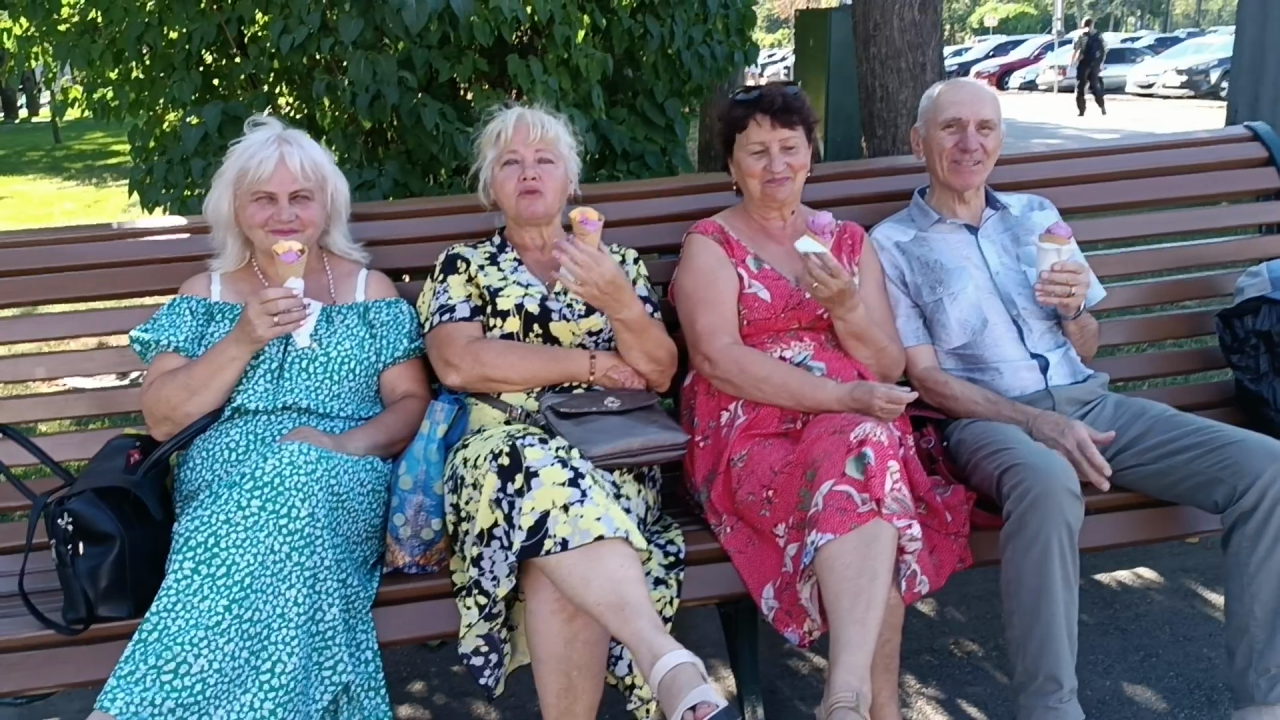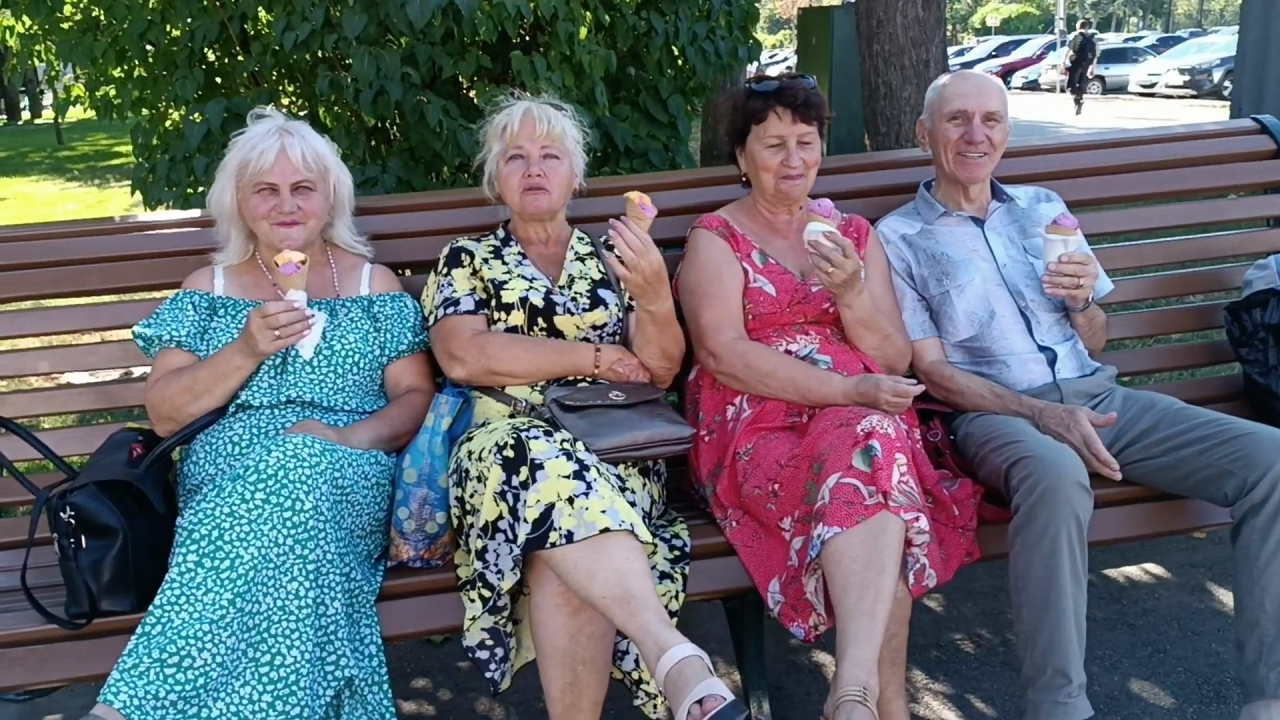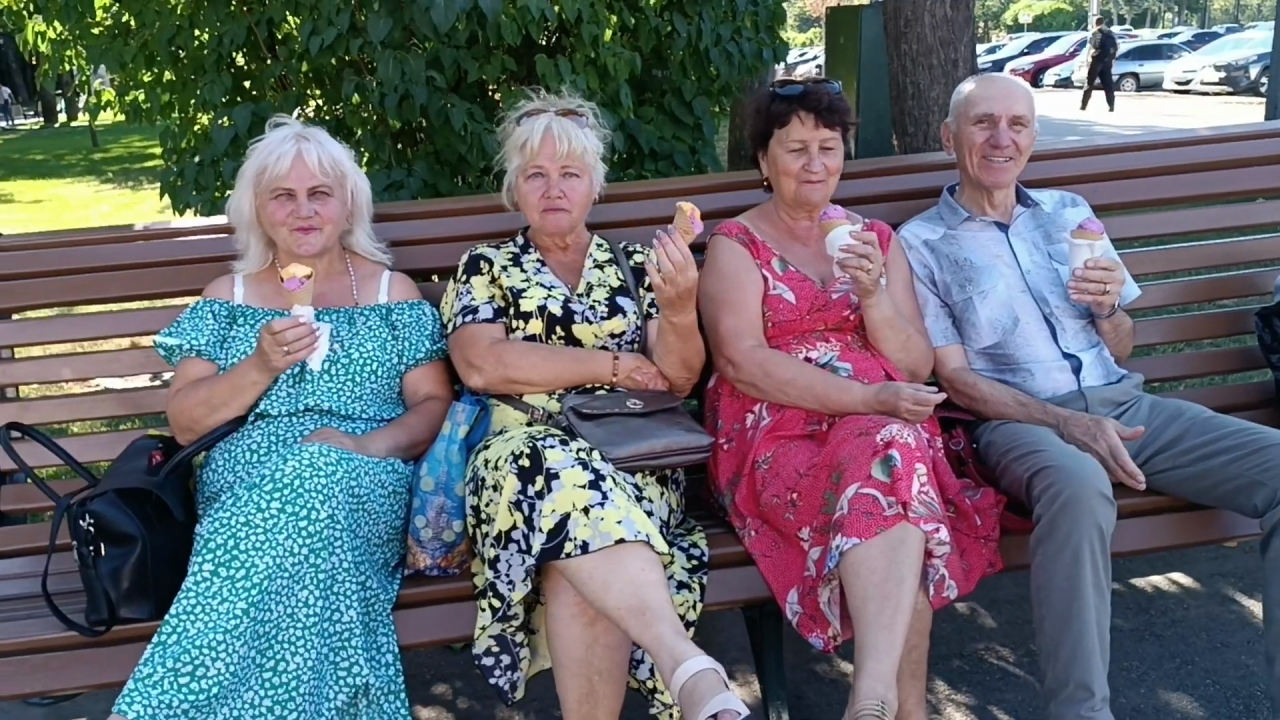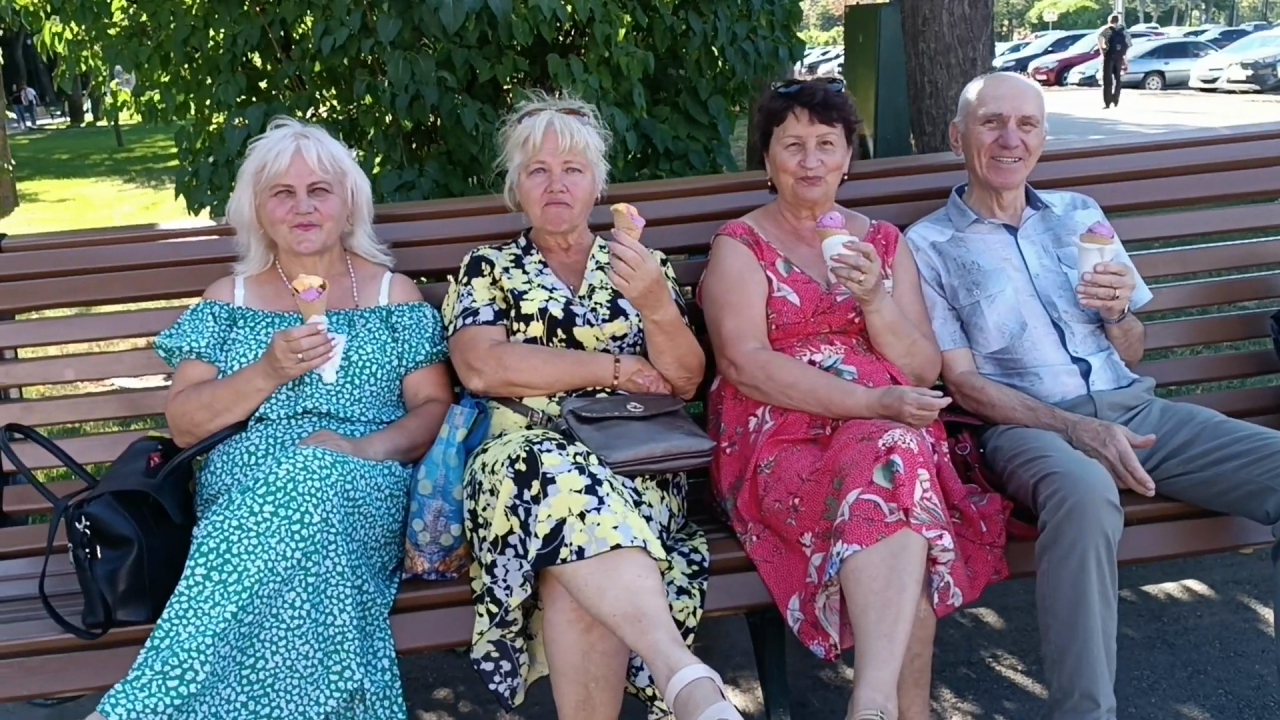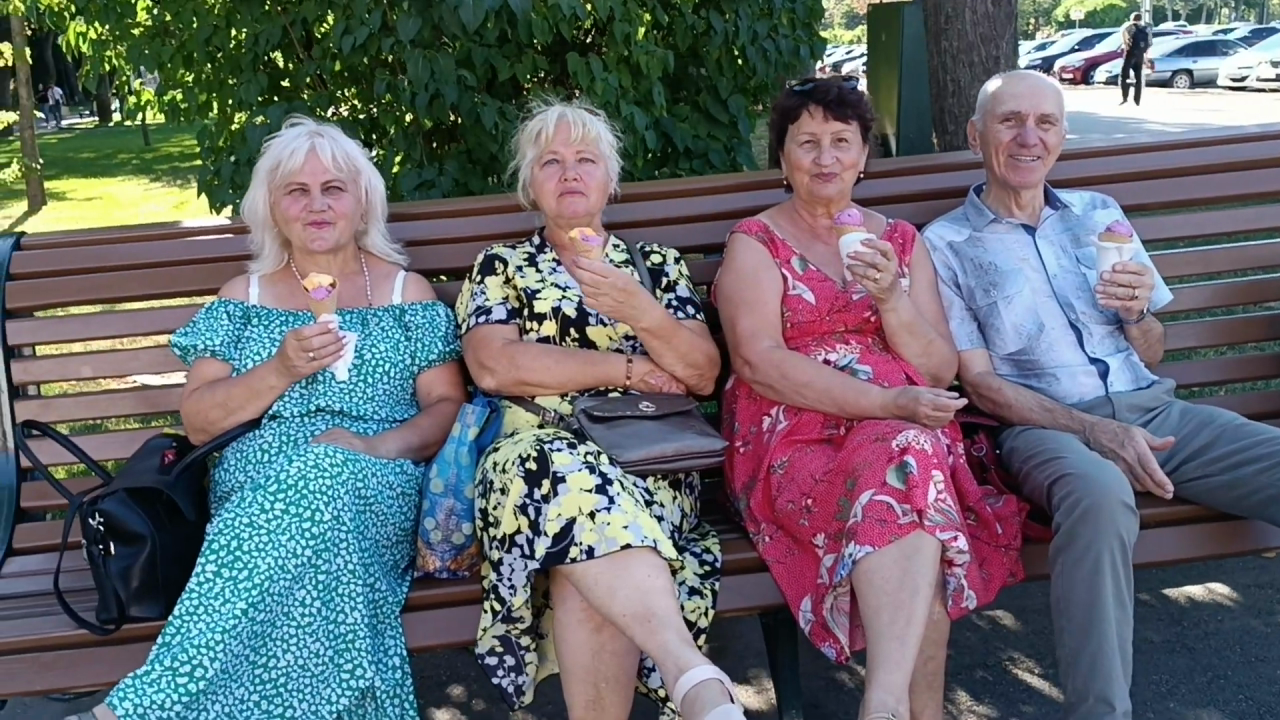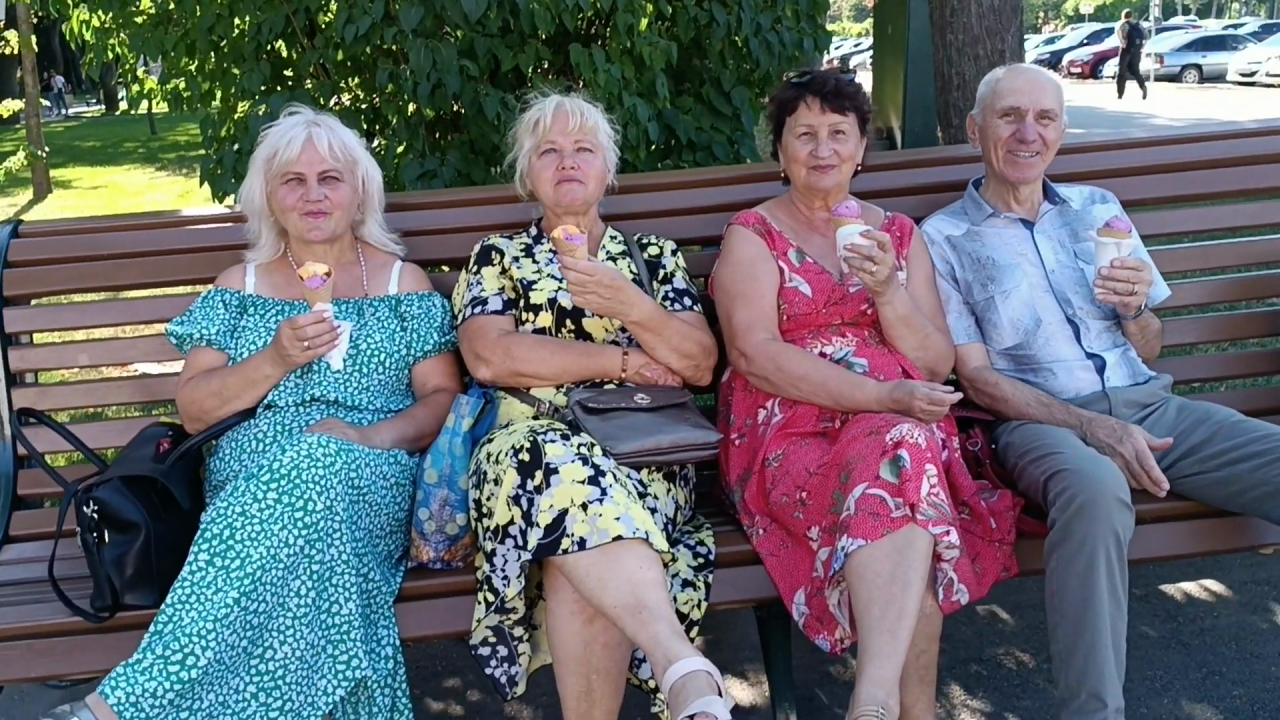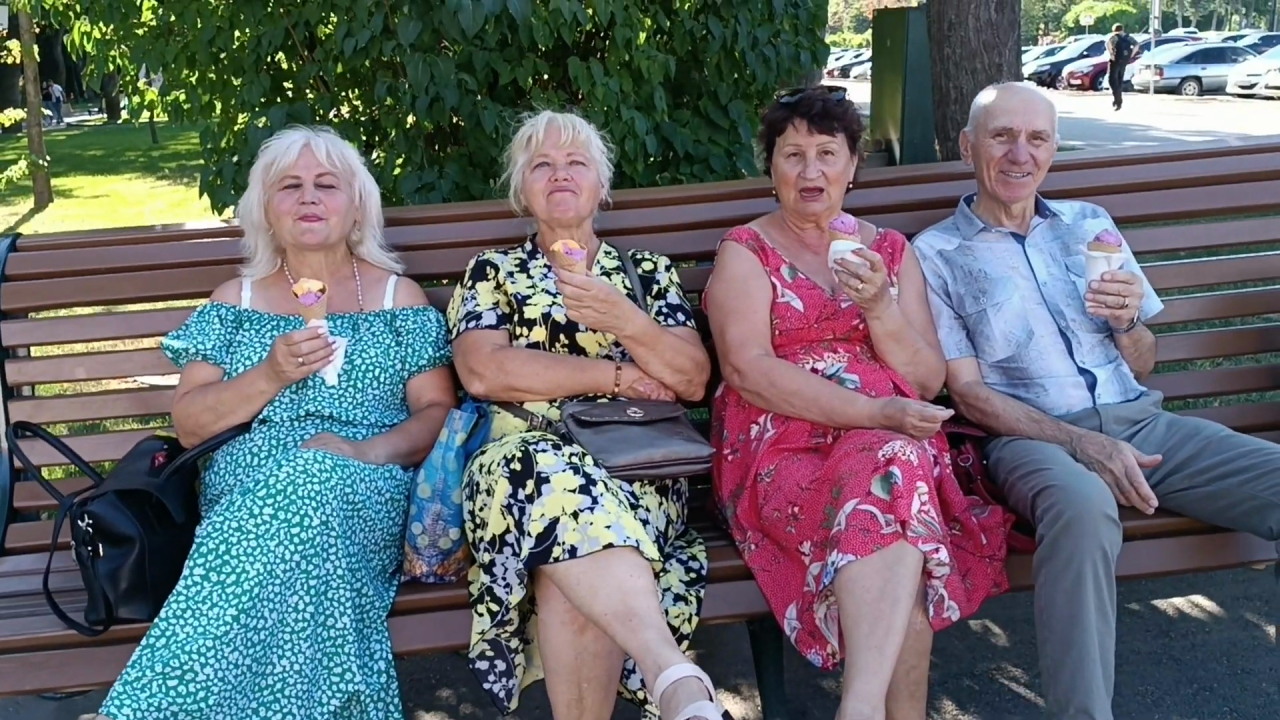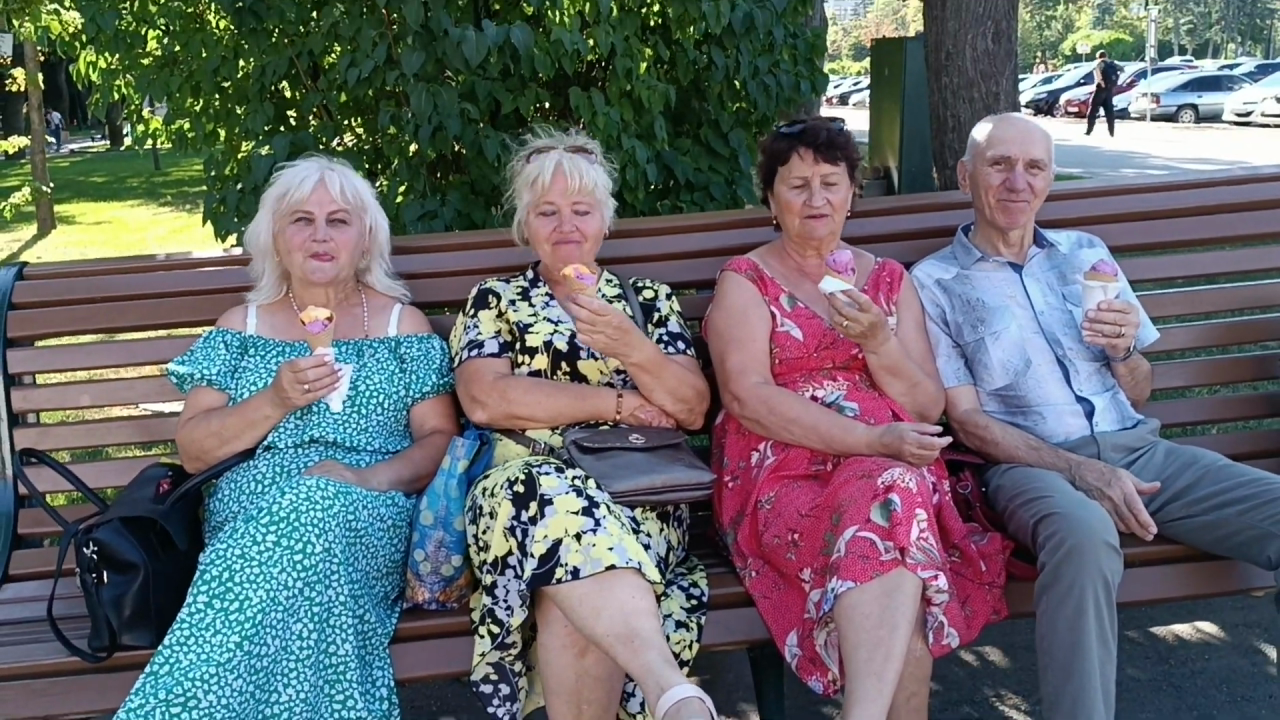
dt=0.4s
person 1, frame 1
left shoulder: (1037, 214)
right shoulder: (892, 244)
right elbow: (927, 377)
left wrist: (1075, 311)
right wrist: (1037, 422)
left hip: (1090, 402)
right hip: (987, 419)
right knee: (1049, 486)
person 1, frame 2
left shoulder: (1044, 207)
right shoulder: (899, 238)
right elbow: (933, 370)
left wrist: (1081, 303)
right wrist: (1044, 414)
left hip: (1097, 395)
right hip: (995, 412)
right knee: (1056, 476)
person 1, frame 3
left shoulder: (1069, 211)
right shoulder: (921, 243)
right elbow: (955, 377)
left wrist: (1108, 309)
right wrist: (1068, 422)
left hip: (1124, 403)
right hip: (1018, 420)
right knee: (1078, 486)
person 1, frame 4
left shoulder: (1080, 213)
right shoulder: (929, 245)
right elbow: (963, 382)
left wrist: (1118, 313)
right wrist: (1076, 428)
left hip: (1134, 407)
right hip: (1027, 424)
right knee: (1084, 492)
person 1, frame 5
left shoulder: (1099, 213)
right shoulder: (946, 244)
right elbow: (979, 383)
left wrist: (1136, 314)
right wrist: (1094, 430)
left hip: (1153, 409)
right hip: (1044, 425)
right knee: (1100, 494)
person 1, frame 6
left shoulder: (1098, 207)
right shoulder: (944, 238)
right elbow: (976, 377)
left wrist: (1135, 309)
right wrist: (1092, 426)
left hip: (1149, 404)
right hip: (1041, 420)
right knee: (1095, 489)
person 1, frame 7
left shoulder: (1090, 223)
right shoulder: (936, 254)
right elbow: (969, 392)
left wrist: (1126, 323)
right wrist: (1083, 443)
left hip: (1140, 421)
right hip: (1032, 436)
right knee: (1083, 505)
person 1, frame 8
left shoulder: (1087, 252)
right shoulder: (934, 282)
left elbow: (1137, 395)
right elbow: (968, 420)
left wrist: (1124, 351)
right wrist: (1082, 470)
left hip: (1137, 449)
right hip: (1031, 464)
right knee: (1084, 534)
person 2, frame 1
left shoulder: (850, 238)
right shoulder: (711, 243)
left elbow: (888, 367)
right elbow: (718, 360)
left wrist: (843, 306)
right wrist: (842, 395)
left hip: (853, 420)
right hip: (751, 429)
left knee: (862, 452)
right knee: (863, 457)
person 2, frame 2
left shoulder: (855, 233)
right shoulder: (716, 237)
left elbow: (894, 360)
right elbow: (723, 355)
left wrist: (851, 293)
right wrist: (847, 390)
left hip: (863, 413)
right hip: (757, 424)
left knee: (869, 445)
right knee: (869, 452)
person 2, frame 3
left shoulder: (877, 237)
right shoulder: (735, 244)
left elbow: (916, 367)
right elbow: (743, 363)
left wrist: (872, 294)
right wrist: (868, 398)
left hip: (882, 422)
right hip: (776, 432)
left knee: (891, 453)
right knee: (890, 465)
person 2, frame 4
left shoulder: (883, 240)
right shoulder: (739, 245)
left elbow: (922, 370)
right elbow: (746, 366)
left wrist: (874, 300)
right wrist: (873, 403)
left hip: (887, 426)
right hip: (779, 437)
left knee: (892, 456)
right knee: (894, 474)
person 2, frame 5
left shoulder: (901, 239)
right shoulder: (754, 243)
left elbow: (940, 371)
right elbow: (760, 364)
left wrist: (890, 299)
right wrist: (887, 404)
left hip: (903, 428)
right hip: (794, 437)
left knee: (905, 459)
right knee: (907, 473)
person 2, frame 6
left shoulder: (898, 232)
right shoulder: (752, 235)
left elbow: (936, 365)
right elbow: (755, 356)
left wrist: (887, 292)
right wrist: (882, 396)
left hip: (897, 420)
right hip: (790, 431)
left knee: (902, 449)
right knee: (900, 454)
person 2, frame 7
left shoulder: (891, 249)
right shoulder: (745, 251)
left elbow: (928, 381)
right elbow: (748, 372)
left wrist: (879, 307)
right wrist: (876, 413)
left hip: (891, 437)
right hip: (782, 445)
left knee: (888, 469)
right knee: (893, 478)
person 2, frame 8
left shoulder: (889, 278)
right shoulder: (744, 280)
left elbow: (927, 408)
right elbow: (748, 399)
left wrist: (877, 340)
right wrist: (872, 441)
left hip: (887, 464)
right hip: (783, 473)
left knee: (892, 496)
right knee: (892, 511)
person 3, frame 1
left shoulder: (617, 262)
right shoulder: (463, 266)
left elbow: (658, 372)
right elbow: (458, 364)
left wrist: (620, 304)
right wrist: (590, 362)
right hip: (505, 451)
right knee: (537, 474)
right ankle: (672, 669)
person 3, frame 2
left shoulder: (615, 256)
right shoulder: (466, 259)
left elbow: (661, 368)
right elbow: (462, 358)
left wrist: (653, 295)
right wrist: (594, 356)
right hip: (509, 446)
left knee: (565, 563)
right knee: (544, 468)
right ankle: (679, 664)
person 3, frame 3
left shoulder: (635, 264)
right shoulder: (485, 266)
left elbow: (679, 378)
right elbow: (481, 365)
left wrist: (681, 308)
right wrist: (614, 366)
right hip: (526, 453)
left knee: (581, 556)
right knee: (560, 477)
person 3, frame 4
left shoulder: (637, 263)
right shoulder: (487, 267)
left elbow: (684, 380)
right elbow: (482, 368)
left wrist: (656, 306)
right wrist: (615, 368)
right hip: (525, 455)
left knee: (578, 540)
right knee: (557, 480)
person 3, frame 5
left shoulder: (656, 263)
right shoulder: (500, 266)
left elbow: (703, 375)
right elbow: (495, 367)
left wrist: (640, 312)
right wrist: (629, 368)
right hip: (540, 455)
left knee: (589, 576)
right knee: (569, 480)
person 3, frame 6
left shoulder: (654, 254)
right shoulder: (497, 256)
left elbow: (699, 365)
right elbow: (490, 358)
left wrist: (630, 306)
right wrist: (623, 360)
right hip: (534, 445)
left knee: (581, 541)
right knee: (561, 469)
person 3, frame 7
left shoulder: (648, 270)
right shoulder: (492, 271)
left elbow: (694, 380)
right elbow: (484, 373)
left wrist: (624, 321)
right wrist: (616, 375)
right hip: (527, 459)
right knee: (552, 479)
person 3, frame 8
left shoulder: (649, 299)
right shoulder: (494, 300)
left elbow: (693, 408)
right elbow: (485, 401)
left wrist: (631, 349)
right wrist: (616, 402)
right hip: (529, 487)
left knee: (573, 597)
right knee: (552, 503)
person 4, frame 1
left shoulder: (371, 290)
right shoulder: (204, 295)
left elbow: (412, 403)
right elbow: (161, 418)
left wrist: (347, 445)
right wrist: (244, 340)
left hip: (342, 482)
right hip: (225, 479)
left knee: (295, 483)
right knee: (284, 517)
person 4, frame 2
left shoulder: (373, 283)
right shoulder: (207, 289)
left elbow: (417, 397)
right elbow: (165, 415)
left wrist: (351, 438)
right wrist: (247, 350)
left hip: (344, 474)
right hip: (228, 473)
left knee: (301, 470)
right knee: (287, 508)
person 4, frame 3
left shoulder: (393, 291)
right shoulder: (227, 297)
left elbow: (435, 405)
right elbow: (184, 423)
left wrist: (370, 445)
right wrist: (262, 365)
left hip: (364, 484)
right hip: (246, 482)
left knee: (316, 481)
right knee: (303, 511)
person 4, frame 4
left shoulder: (393, 293)
right shoulder: (227, 299)
left elbow: (435, 408)
right elbow: (184, 425)
left wrist: (368, 447)
right wrist: (270, 370)
left hip: (362, 488)
right hip: (246, 487)
left knee: (312, 483)
right knee: (303, 500)
person 4, frame 5
left shoulder: (408, 291)
right shoulder: (242, 297)
left elbow: (448, 407)
right elbow: (197, 422)
left wrist: (379, 447)
right wrist: (281, 370)
left hip: (376, 487)
right hip: (260, 484)
left knee: (323, 479)
right knee: (311, 495)
person 4, frame 6
left shoulder: (404, 282)
right shoulder: (238, 287)
left elbow: (443, 398)
right elbow: (194, 411)
left wrist: (371, 438)
right wrist: (277, 359)
left hip: (369, 479)
right hip: (251, 477)
left knee: (314, 467)
right knee: (304, 502)
person 4, frame 7
left shoulder: (399, 296)
right shoulder: (234, 301)
left elbow: (439, 411)
right elbow: (189, 424)
left wrist: (368, 452)
right wrist: (270, 375)
left hip: (365, 491)
right hip: (249, 487)
left knee: (316, 486)
right knee: (299, 500)
person 4, frame 8
left shoulder: (402, 323)
right shoulder: (240, 326)
left elbow: (440, 439)
right elbow: (193, 451)
left wrist: (371, 479)
right wrist: (276, 402)
left hip: (367, 517)
right hip: (251, 512)
left knee: (317, 509)
